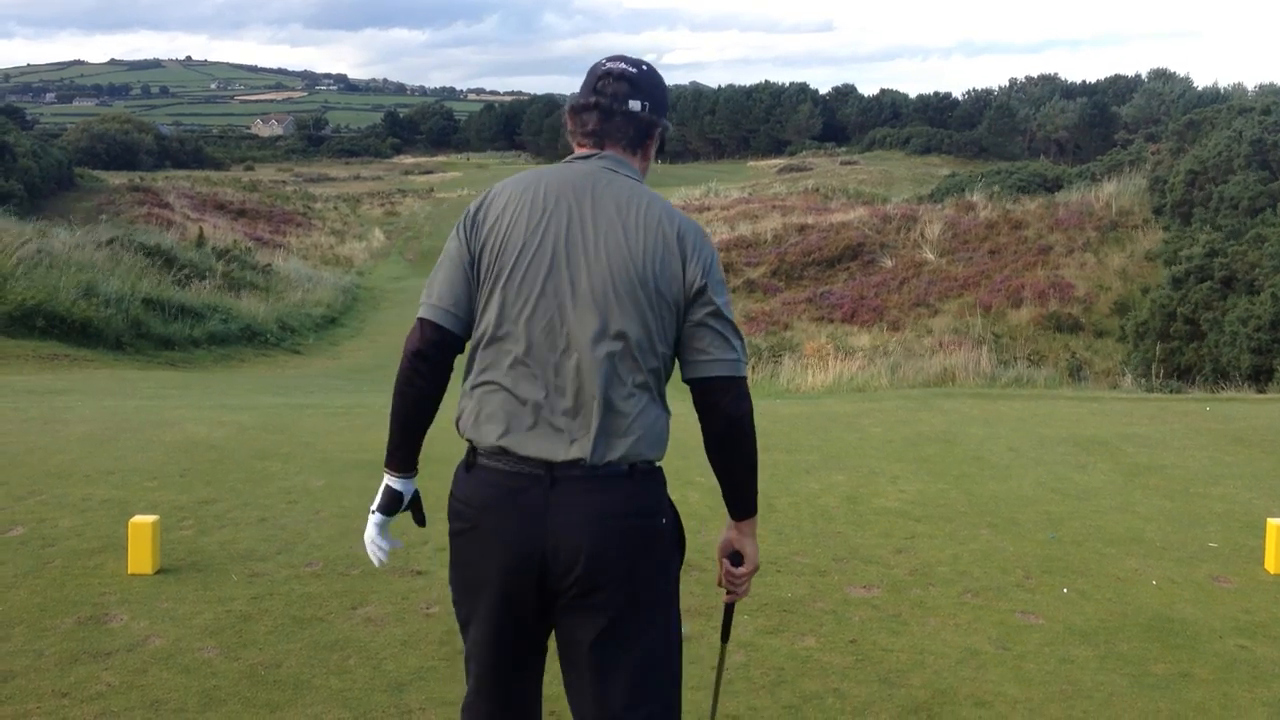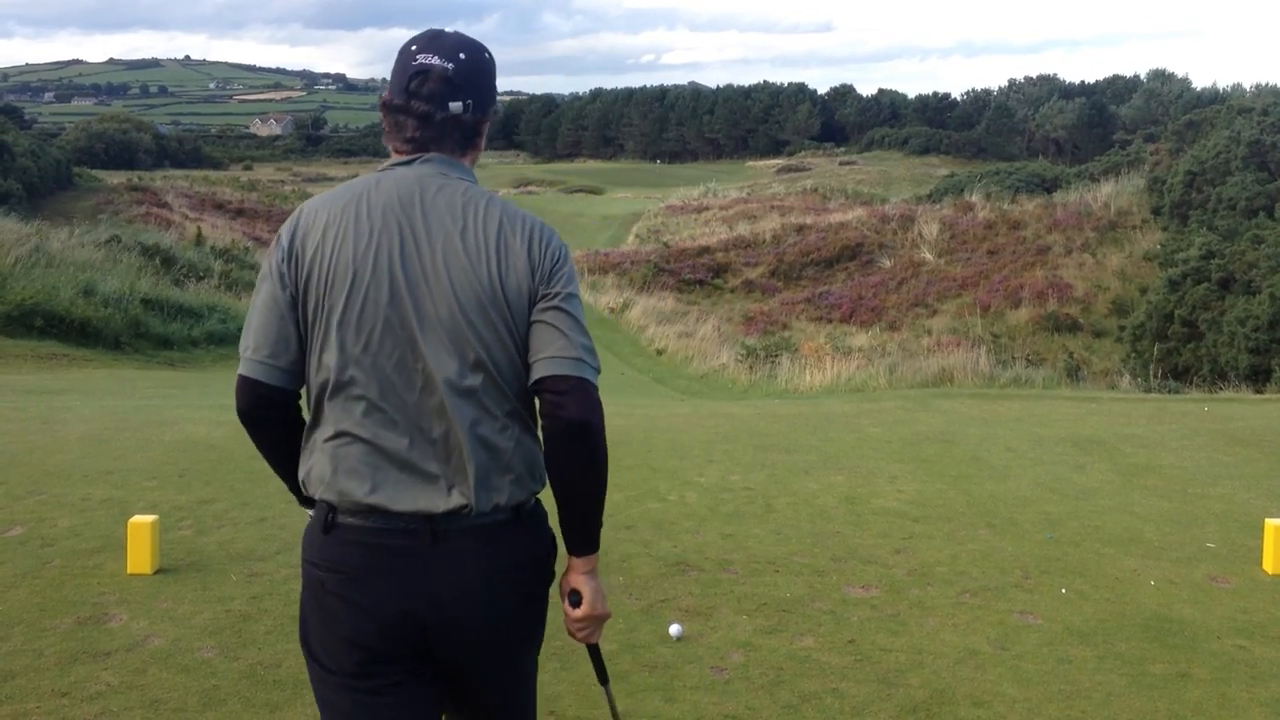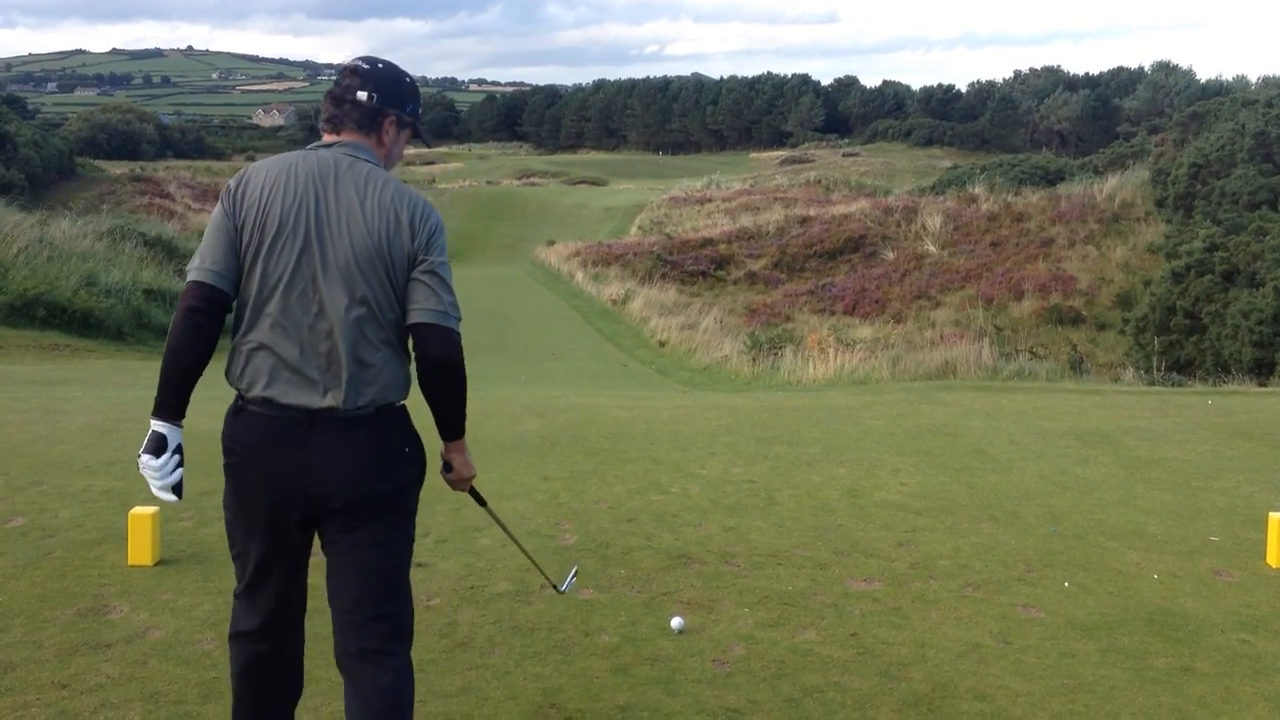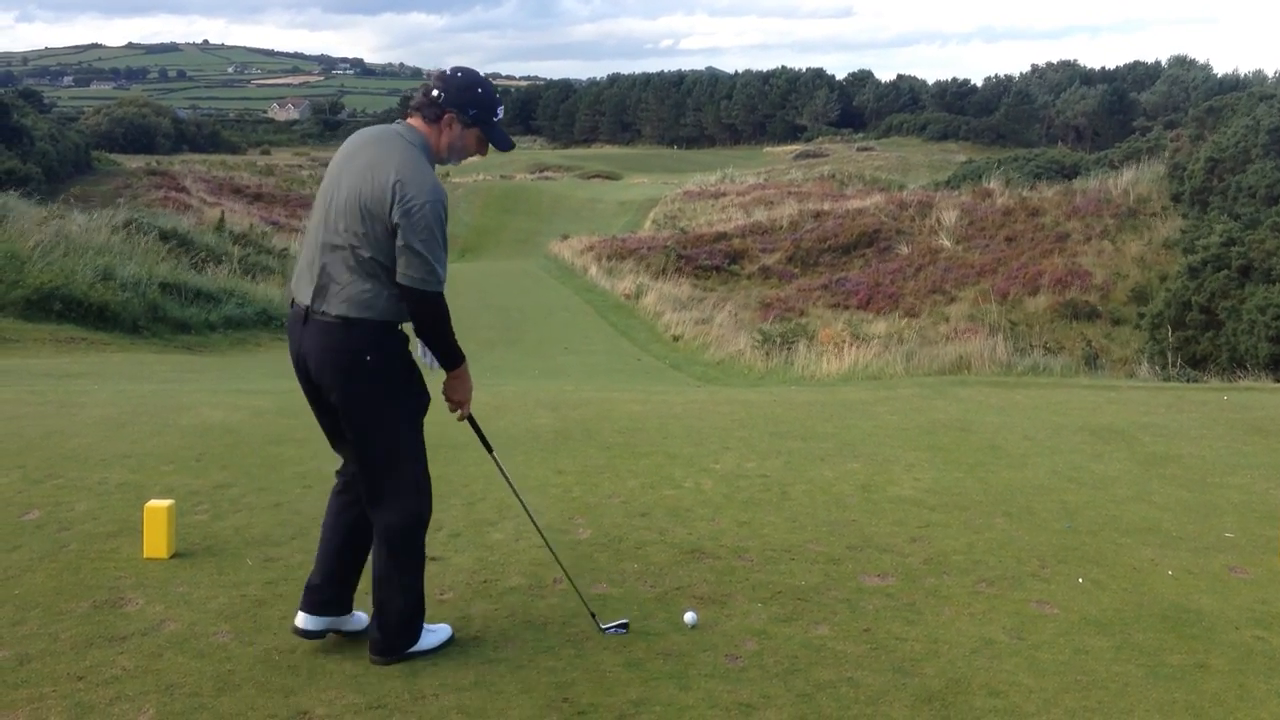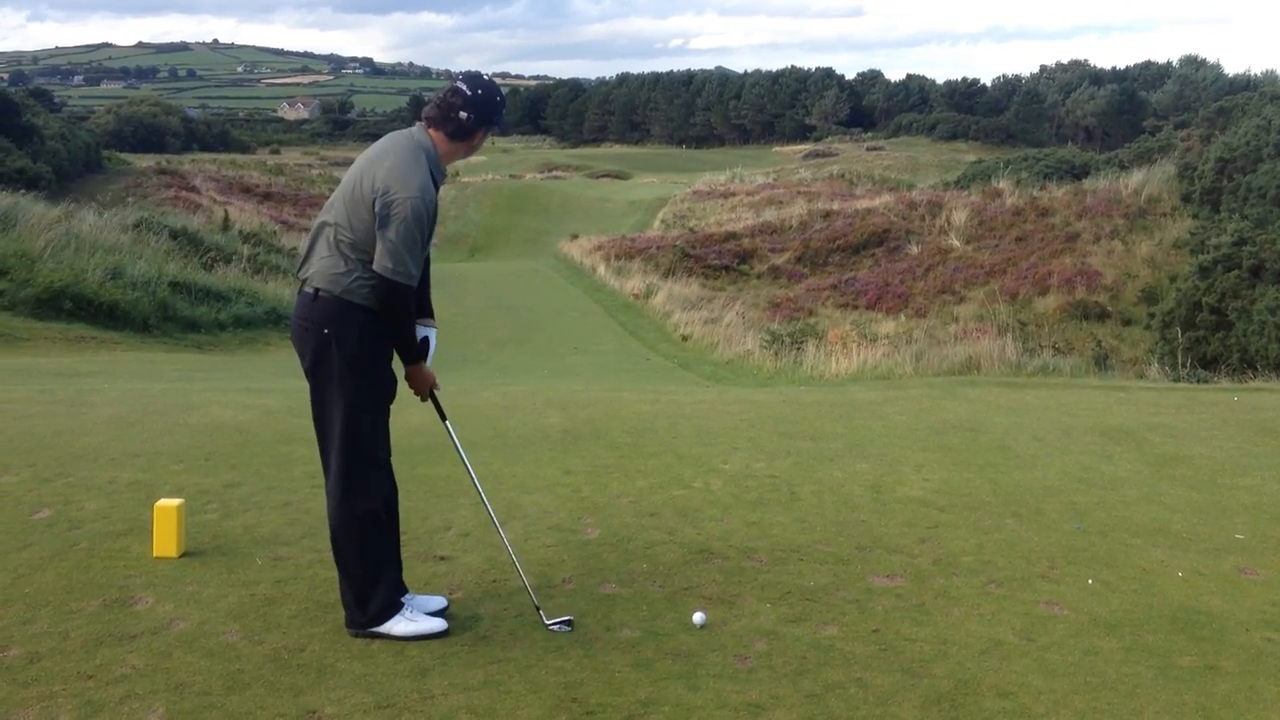
dt=1s
person 1, frame 1
left shoulder: (496, 204)
right shoulder: (681, 236)
left elbow: (427, 350)
right elbow: (723, 396)
left wrist: (398, 473)
right wrist: (742, 520)
left hip: (493, 495)
right hip: (618, 510)
person 1, frame 2
left shoulder: (312, 226)
right shoulder: (530, 240)
left elbow: (259, 398)
right elbow: (572, 414)
right wrist: (583, 559)
left hip: (356, 561)
right hip: (495, 556)
person 1, frame 3
left shoulder: (252, 184)
right shoulder: (412, 210)
left elbow: (199, 308)
right elbow: (437, 347)
left wrist: (165, 421)
right wrist: (455, 442)
left hip: (262, 437)
right hip: (367, 448)
left knee: (263, 615)
right knee: (375, 647)
person 1, frame 4
left shoulder: (361, 142)
right shoulder: (419, 186)
right elbow: (420, 294)
left wrist: (422, 338)
right wrist: (455, 368)
left hip: (309, 328)
right hip: (361, 345)
left knee: (361, 471)
right knee: (401, 490)
left ankle: (325, 602)
right ankle: (397, 633)
person 1, frame 5
left shoulder: (405, 146)
right shoulder: (413, 187)
right elbow: (393, 286)
left wrist: (425, 323)
right wrist: (414, 361)
left hip: (341, 317)
right hip: (340, 322)
left knee: (369, 464)
right knee: (357, 470)
left ankle: (384, 592)
right ankle: (372, 608)
